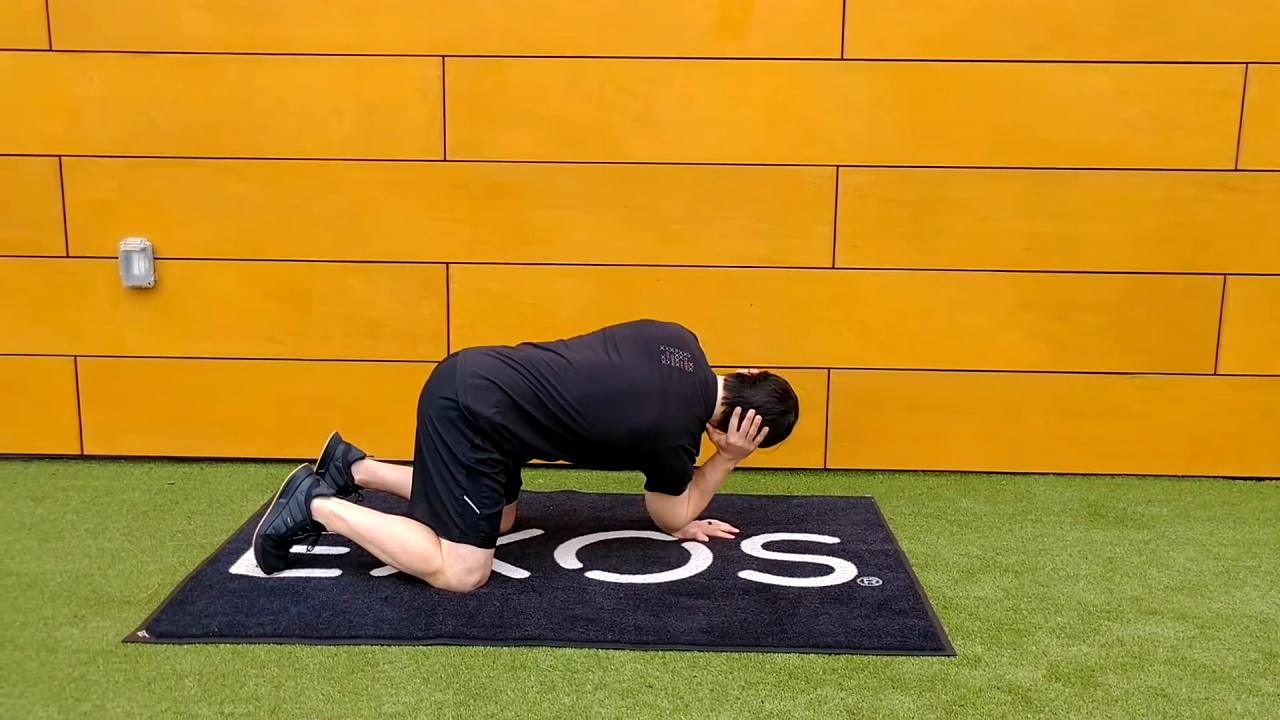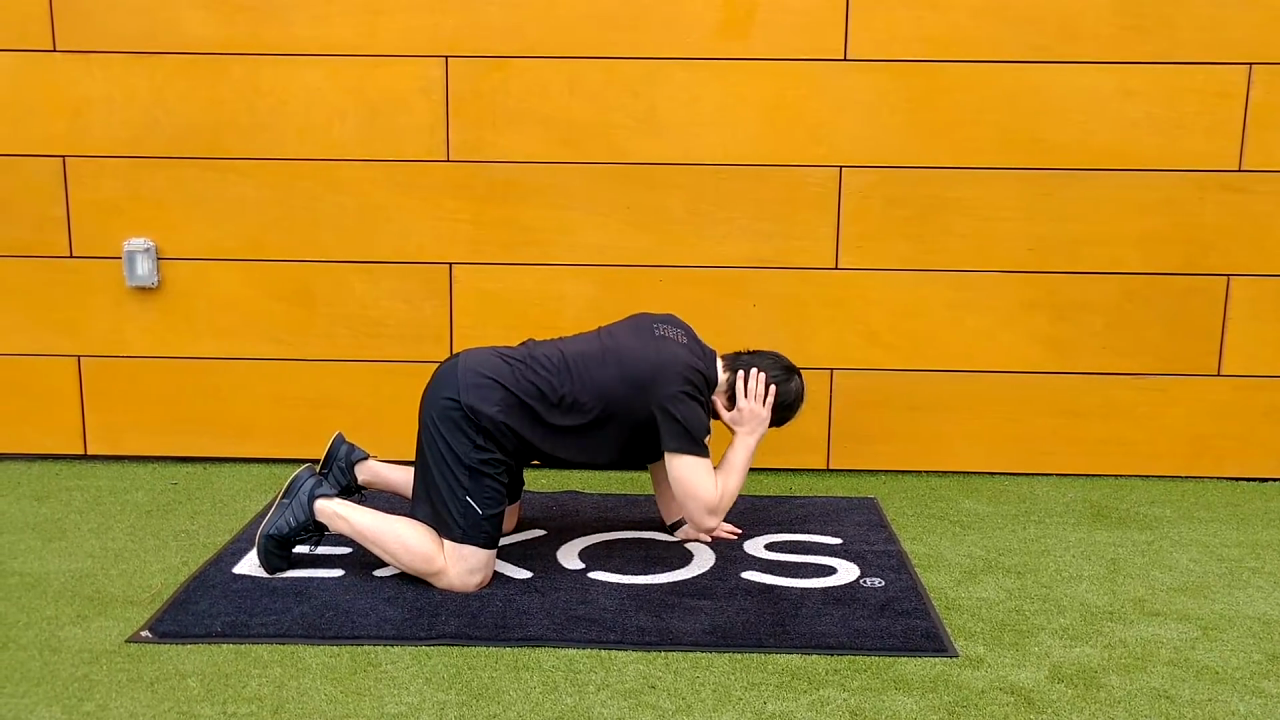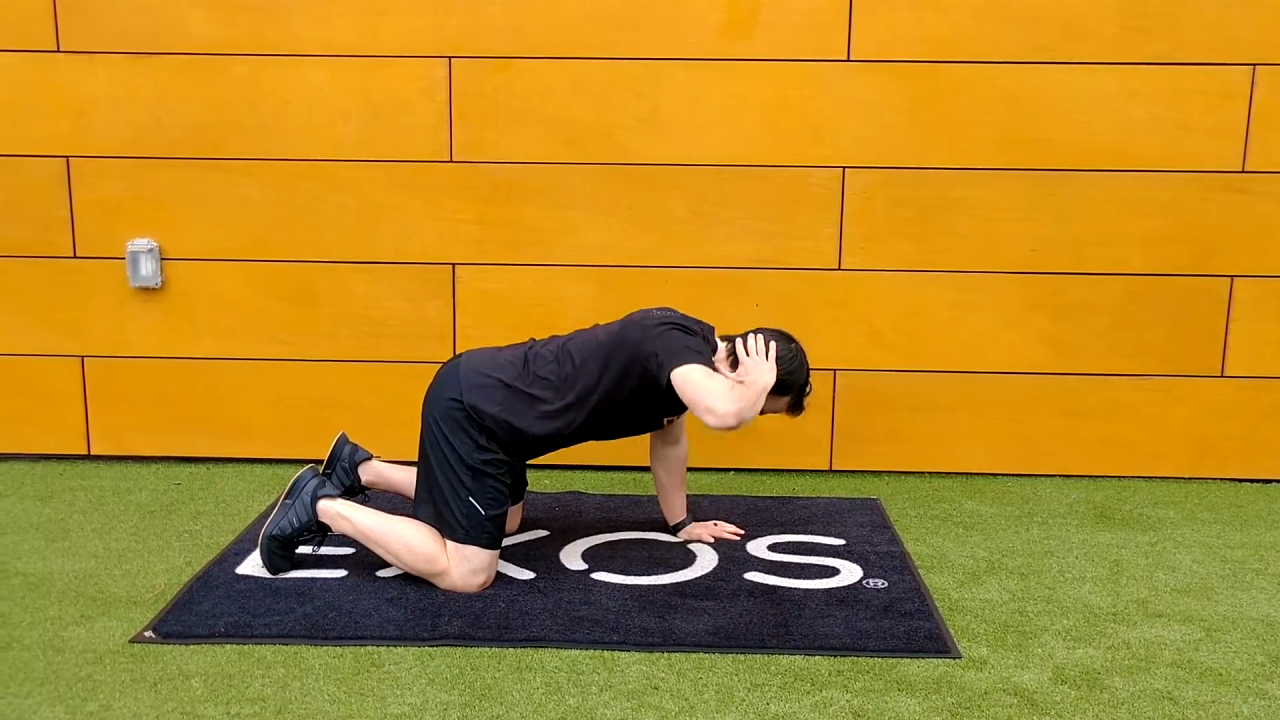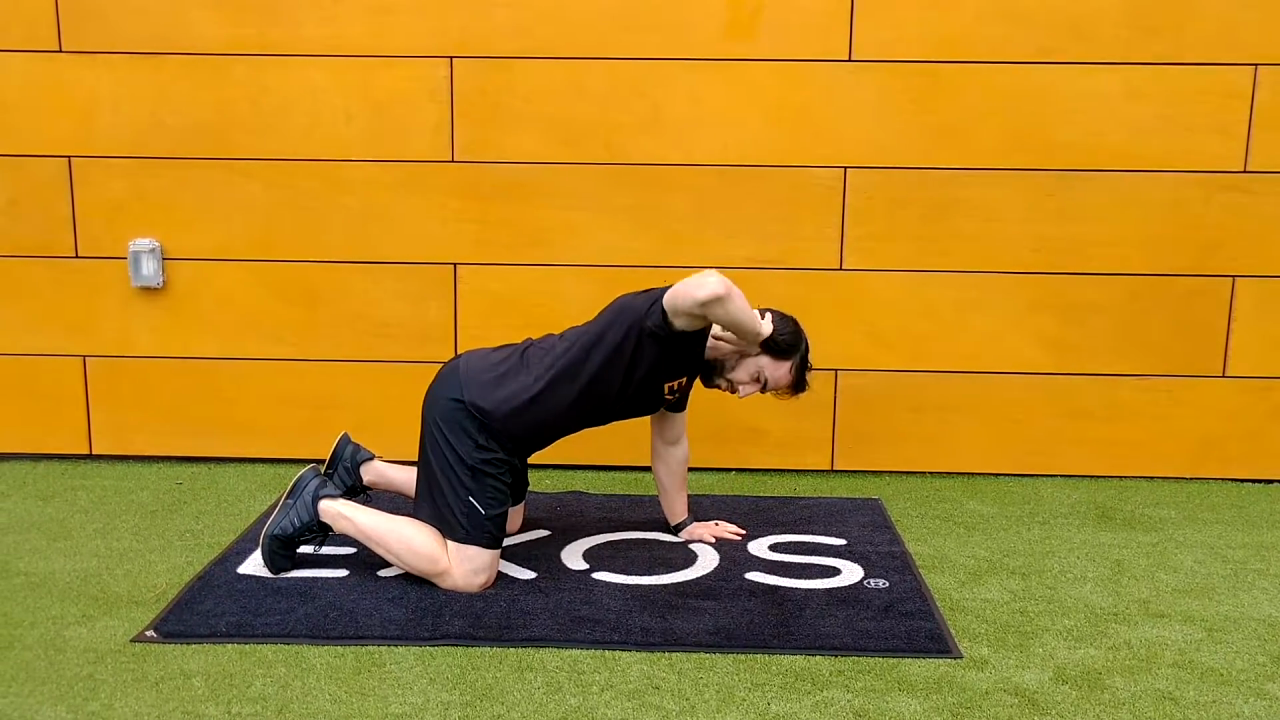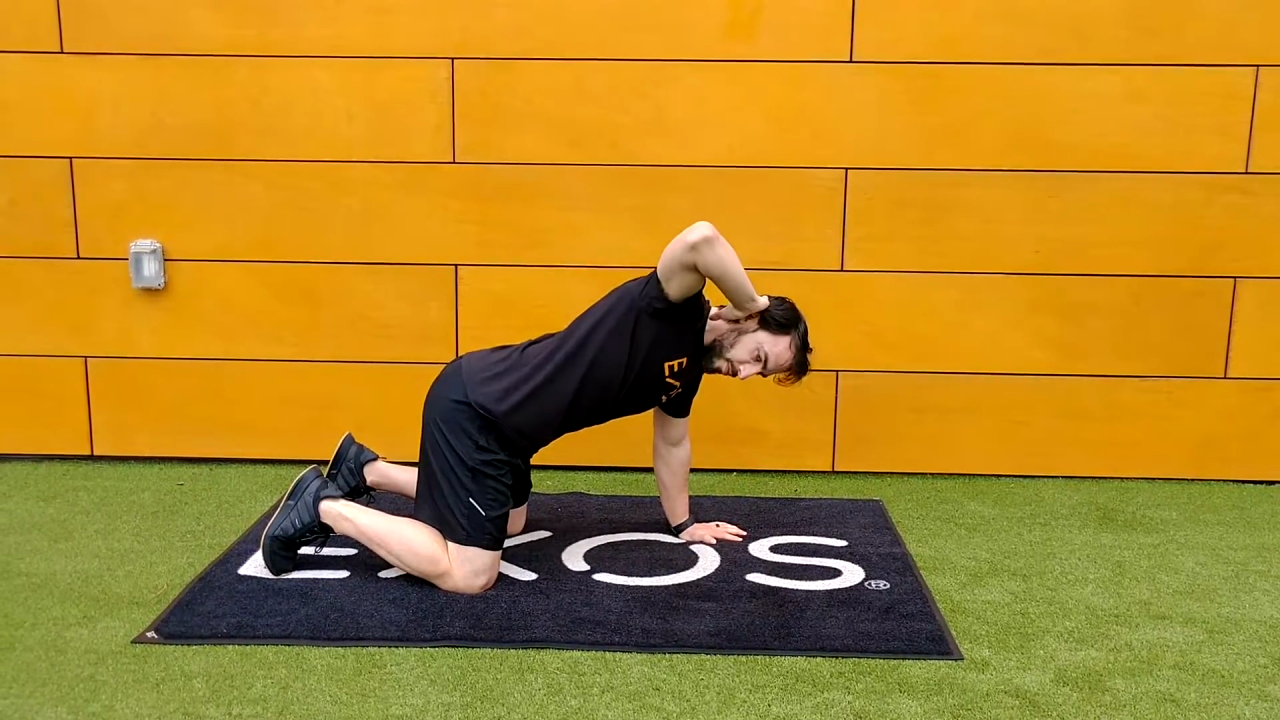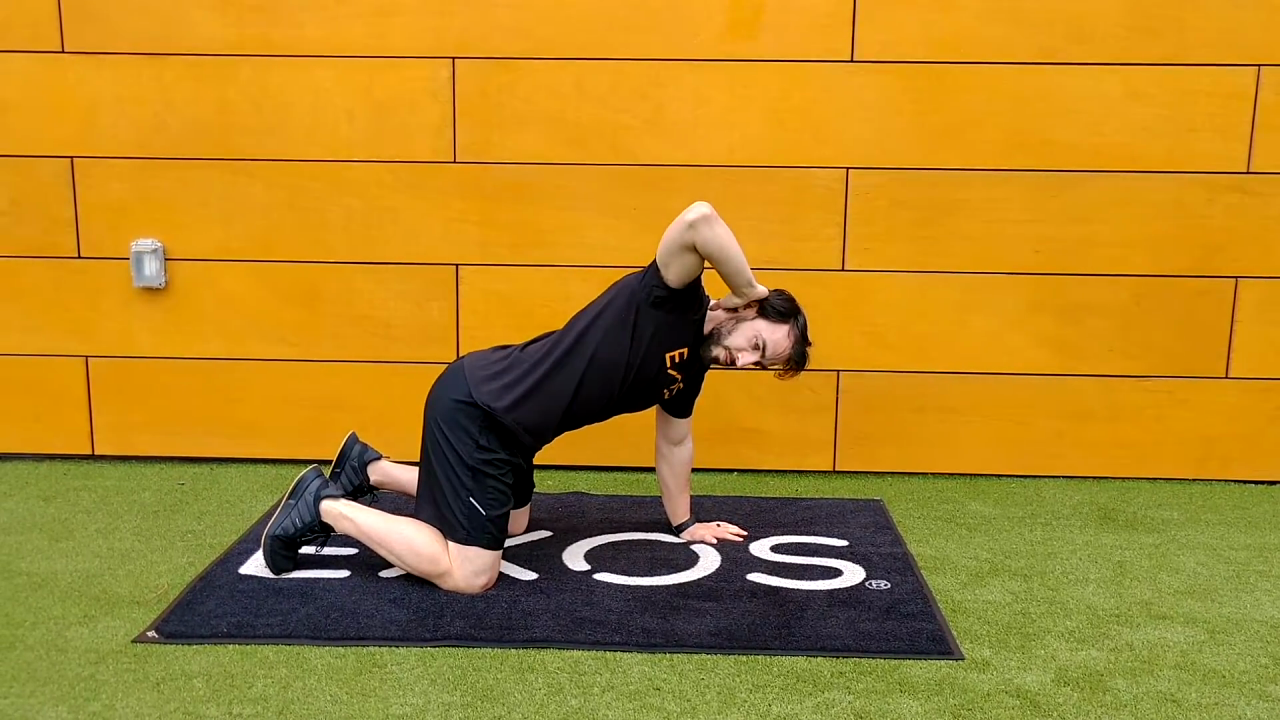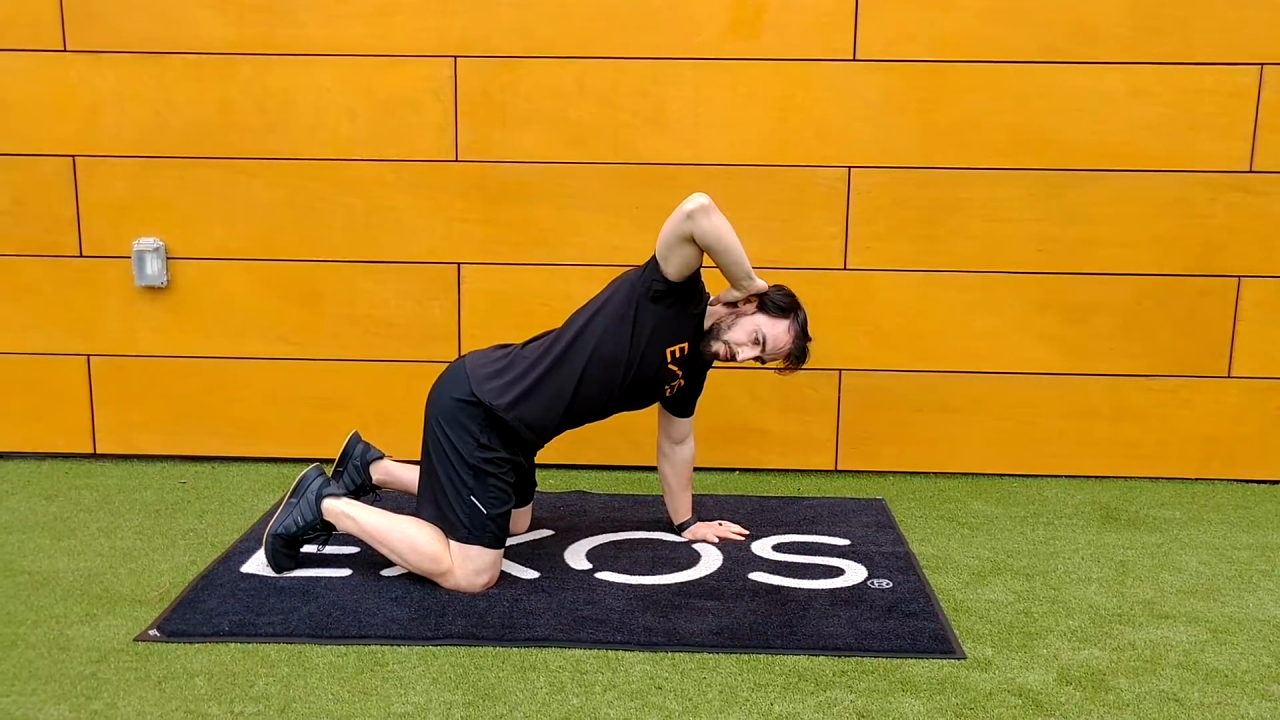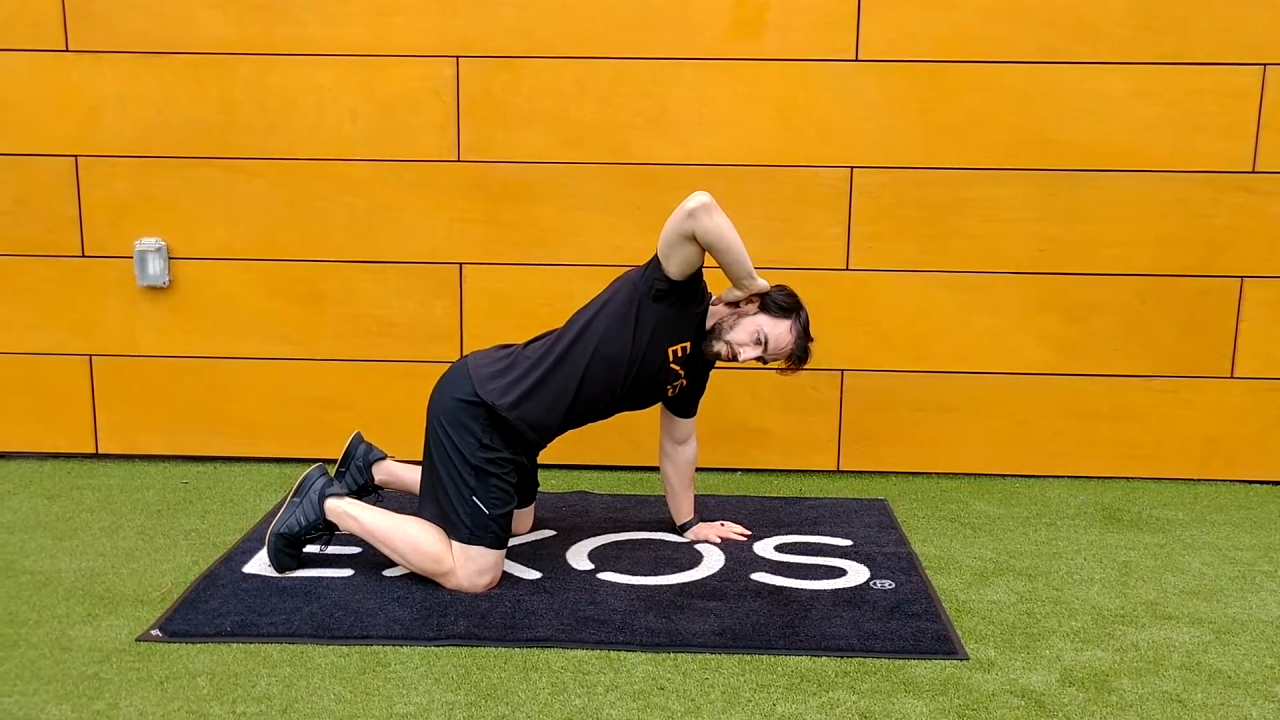
dt=0.3s
person 1, frame 1
left shoulder: (681, 346)
right shoulder: (676, 425)
right elbow: (668, 518)
left wrist: (684, 517)
right wrist: (727, 459)
left hip: (473, 380)
right hip: (469, 412)
left knee: (499, 518)
right knee: (461, 572)
left ankle: (351, 466)
right ankle: (316, 504)
person 1, frame 2
left shoulder: (681, 341)
right shoulder: (683, 389)
left elbow: (658, 443)
right elbow: (707, 512)
left wrist: (677, 520)
right wrist: (749, 435)
left hip: (475, 383)
right hip: (470, 411)
left knee: (501, 519)
right knee: (464, 573)
left ankle: (355, 467)
right ankle: (319, 505)
person 1, frame 3
left shoulder: (685, 354)
right shoulder: (681, 337)
left elbow: (669, 436)
right elbow: (722, 414)
left wrist: (680, 522)
right wrist: (759, 380)
left hip: (485, 397)
right hip: (470, 408)
left knee: (504, 521)
right knee: (467, 573)
left ankle: (358, 468)
right ankle: (321, 507)
person 1, frame 4
left shoulder: (684, 354)
right shoulder: (678, 320)
left elbow: (669, 440)
right elbow: (710, 289)
left wrist: (682, 521)
right wrist: (757, 329)
left hip: (486, 404)
right hip: (470, 409)
left knee: (507, 522)
right knee: (468, 573)
left ankle: (362, 468)
right ankle: (324, 506)
person 1, frame 5
left shoulder: (689, 365)
right shoulder: (673, 311)
left elbow: (672, 442)
right elbow: (699, 239)
left wrist: (683, 523)
right wrist: (752, 302)
left hip: (495, 412)
right hip: (471, 409)
left knee: (509, 522)
right knee: (469, 574)
left ankle: (364, 469)
right ankle: (323, 506)
person 1, frame 6
left shoulder: (691, 363)
right shoulder: (674, 304)
left elbow: (674, 442)
right elbow: (699, 220)
left wrist: (684, 523)
right wrist: (750, 291)
left hip: (497, 415)
right hip: (474, 407)
left knee: (511, 524)
right knee: (470, 574)
left ankle: (368, 467)
right ankle: (325, 505)
person 1, frame 7
left shoulder: (694, 363)
right shoulder: (672, 297)
left elbow: (676, 440)
right elbow: (696, 211)
left wrist: (686, 522)
right wrist: (750, 284)
left hip: (503, 417)
right hip: (475, 406)
left knee: (514, 522)
right knee: (472, 573)
left ankle: (371, 467)
right ankle: (326, 503)
person 1, frame 8
left shoulder: (696, 363)
right shoulder: (675, 297)
left elbow: (678, 441)
right elbow: (698, 209)
left wrist: (688, 522)
right wrist: (751, 283)
left hip: (504, 416)
right hip: (477, 405)
left knee: (516, 523)
right knee: (474, 574)
left ankle: (373, 467)
right ankle: (329, 504)
